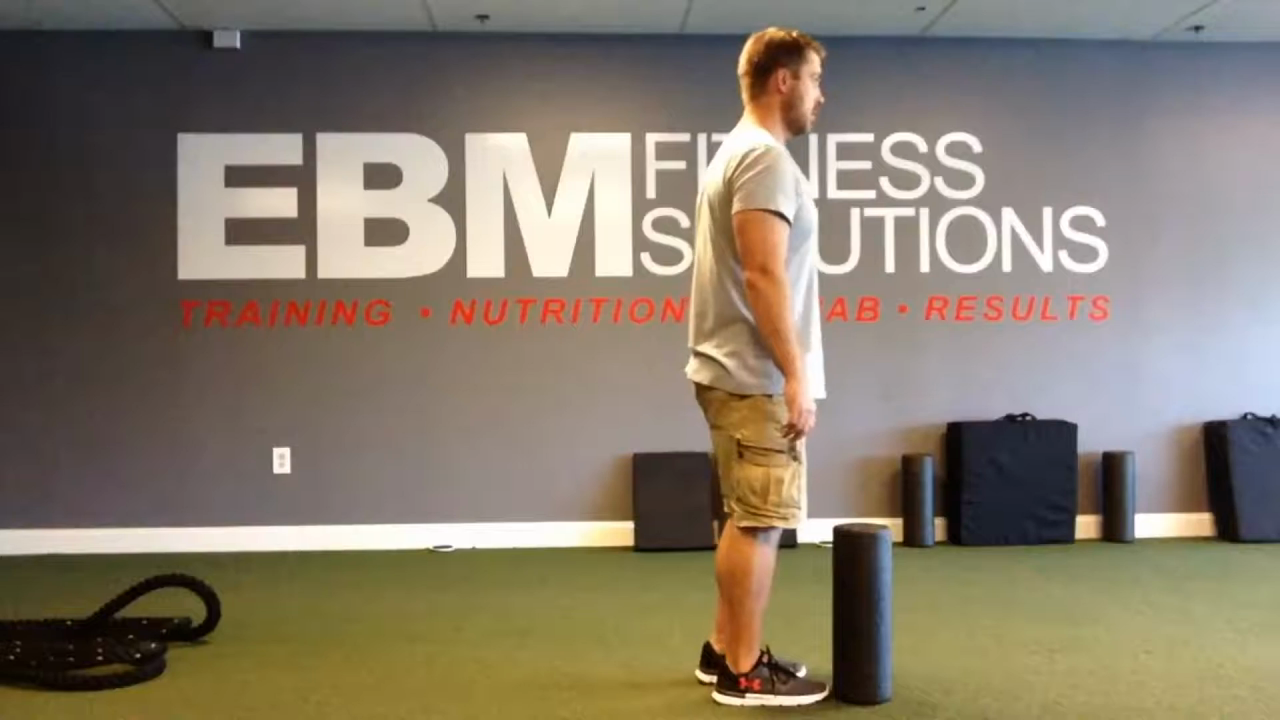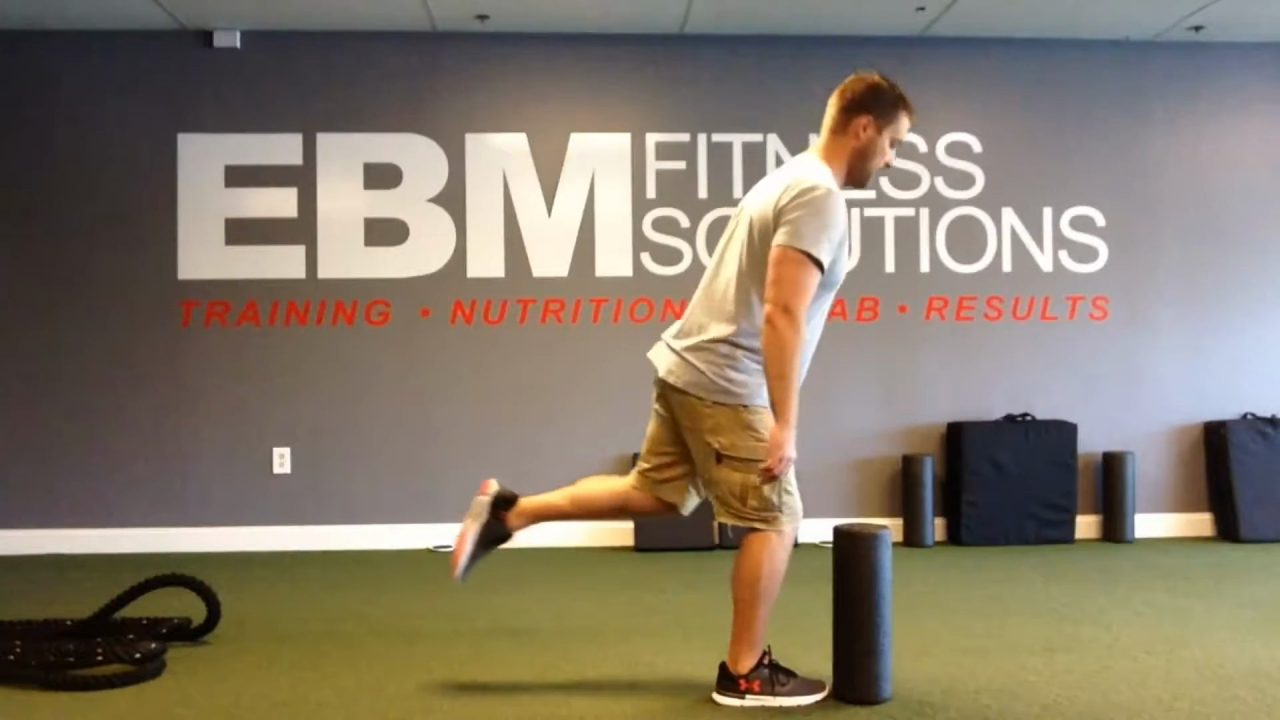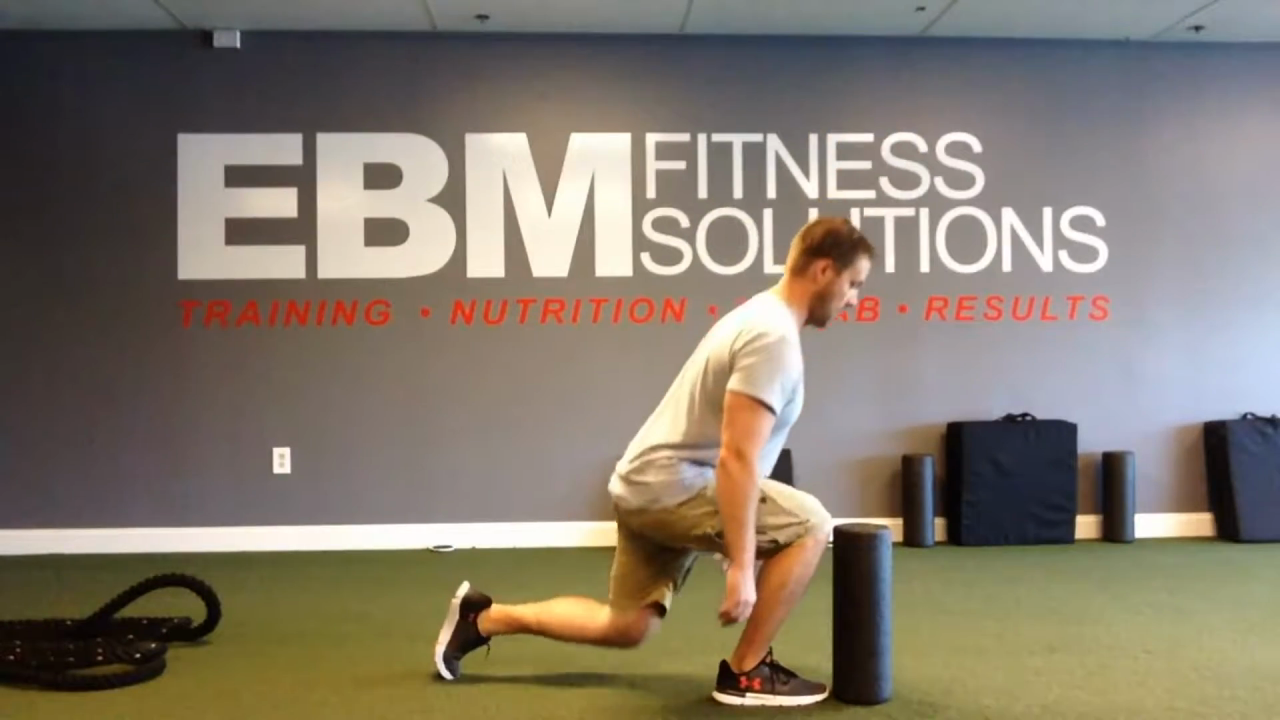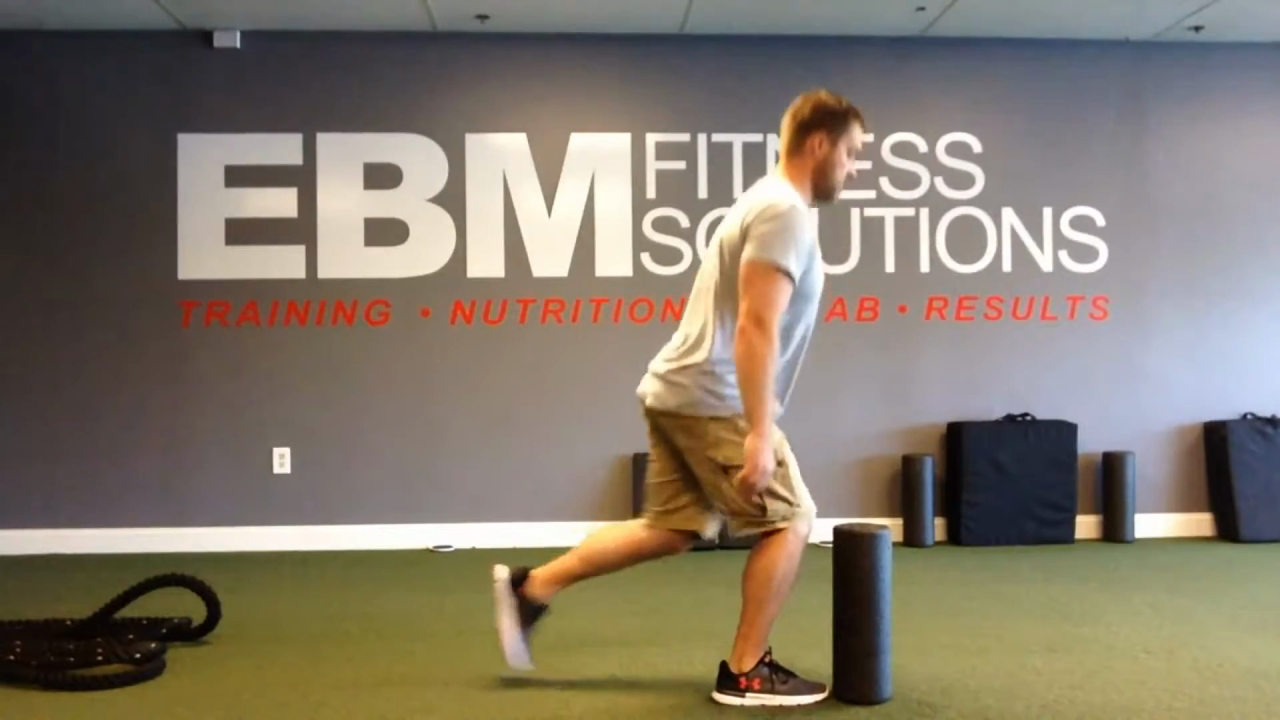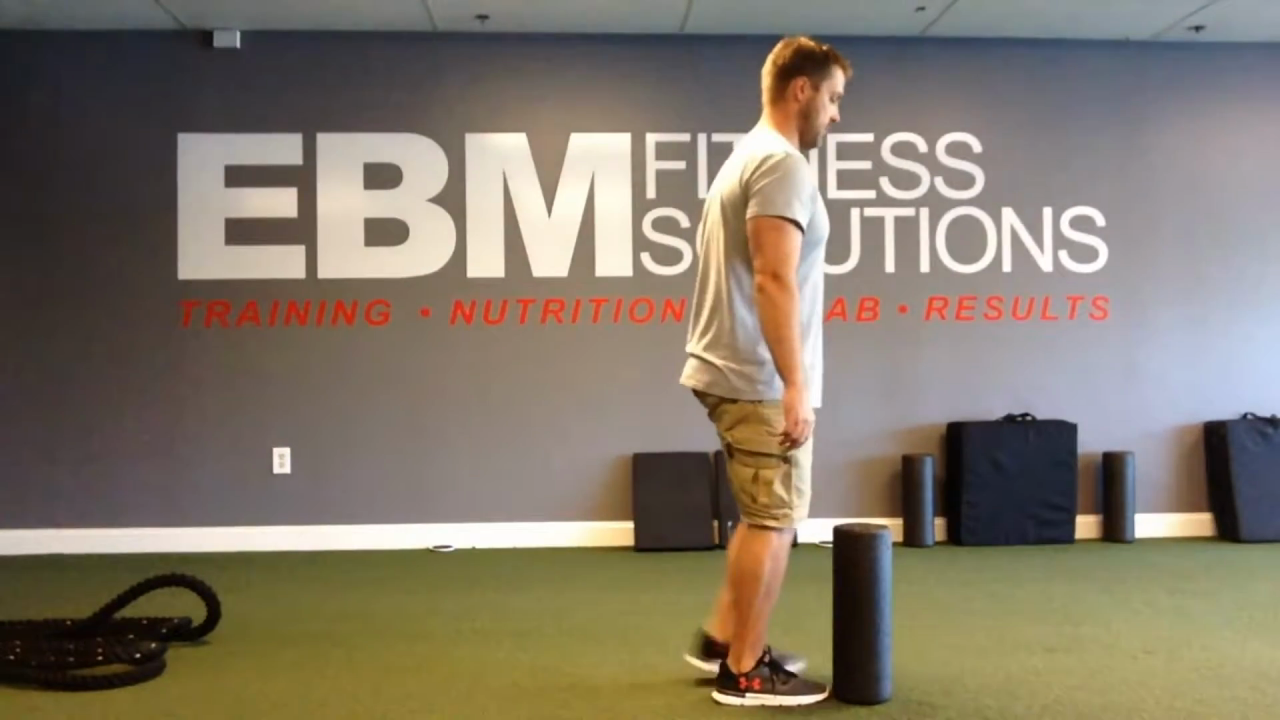
dt=1s
person 1, frame 1
left shoulder: (738, 153)
right shoulder: (765, 157)
right elbow: (762, 277)
right wrist: (795, 376)
left hip: (731, 370)
right hip: (755, 378)
left knee: (744, 517)
right knee: (761, 521)
left ankle: (725, 649)
right ankle: (745, 671)
person 1, frame 2
left shoulder: (791, 178)
right shoulder: (820, 197)
right elbow: (781, 315)
left wrist: (775, 415)
right wrist: (784, 424)
left hip: (690, 366)
right hip: (722, 380)
left knee: (653, 493)
right knee: (774, 519)
left ankle: (509, 512)
right ankle: (746, 673)
person 1, frame 3
left shoulder: (759, 316)
right shoulder: (773, 336)
right elbow: (737, 458)
right wrist: (740, 566)
left hip: (646, 485)
right hip: (671, 487)
left knee: (624, 627)
right knee: (809, 527)
left ankle: (481, 618)
right ankle: (746, 673)
person 1, frame 4
left shoulder: (768, 202)
right shoulder: (786, 213)
right elbow: (757, 327)
left wrist: (753, 421)
right wrist: (759, 433)
left hip: (679, 390)
right hip: (709, 396)
left knee: (667, 531)
right knee: (787, 521)
left ankle: (530, 589)
right ankle: (746, 672)
person 1, frame 5
left shoulder: (749, 156)
right shoulder: (781, 163)
right elbow: (774, 282)
right wrist: (794, 387)
left hip: (735, 372)
right hip: (758, 380)
left knee: (764, 518)
right knee: (772, 521)
left ankle: (721, 638)
right ankle: (744, 671)
